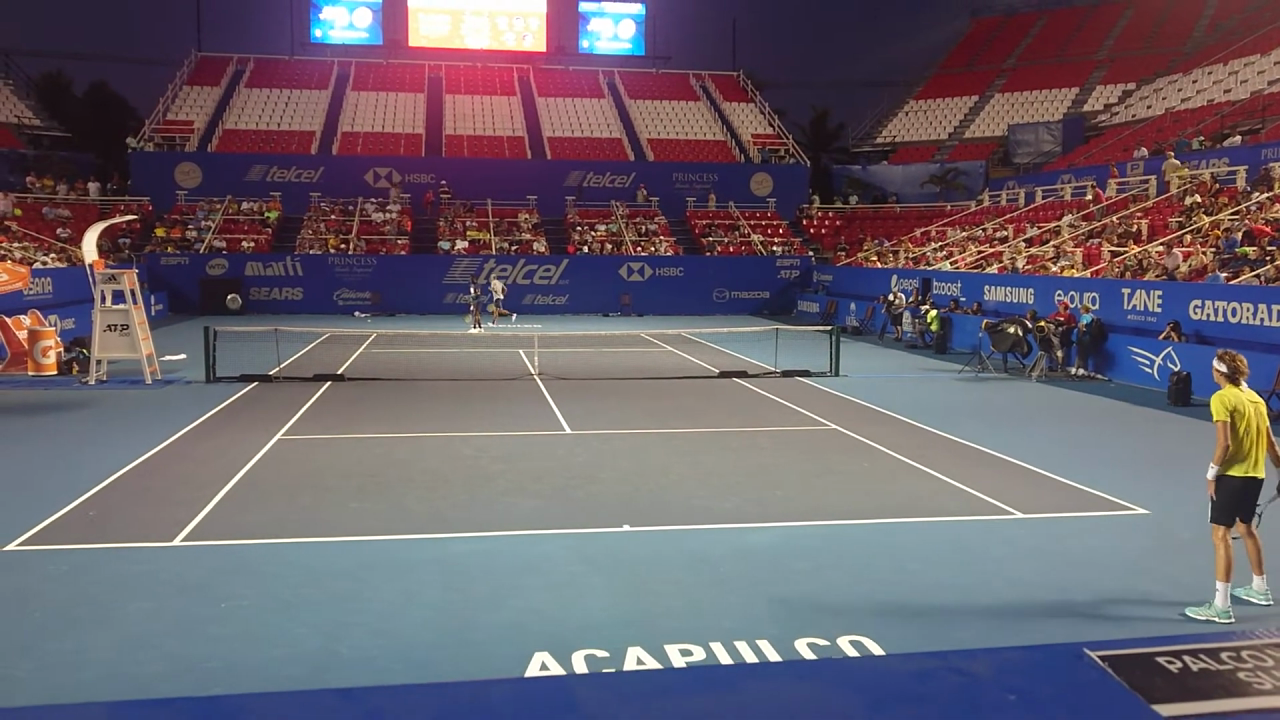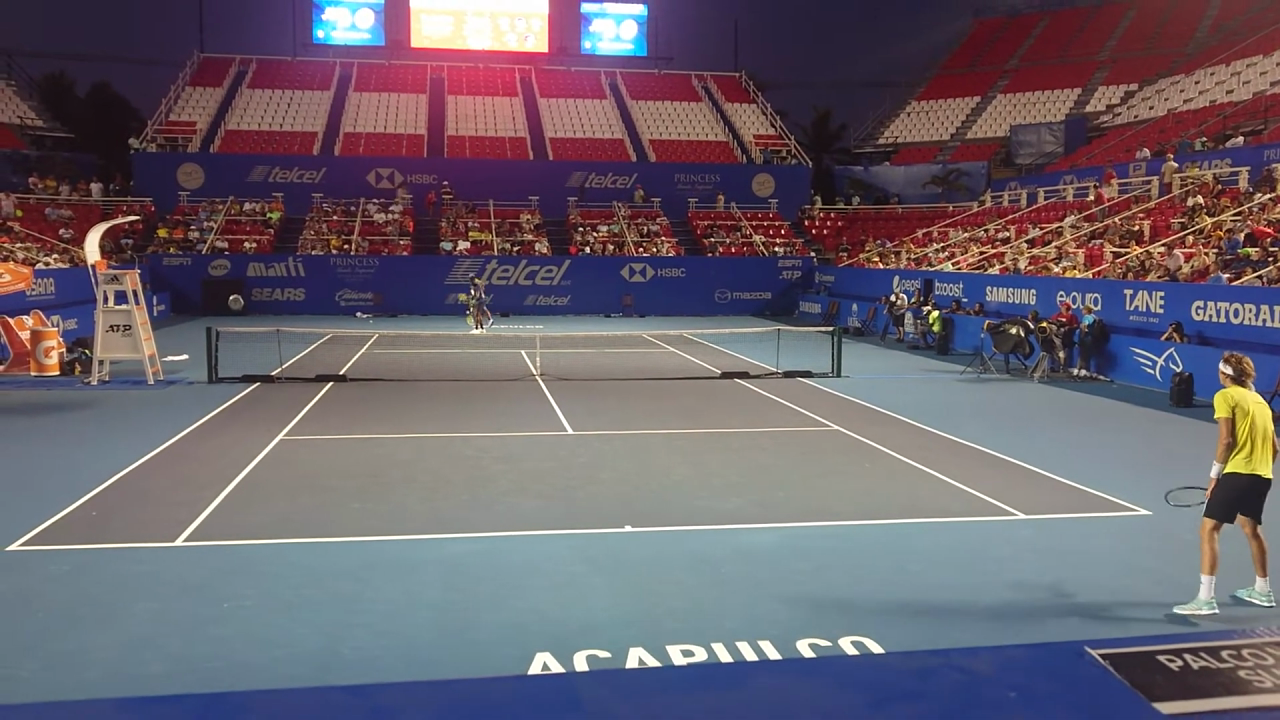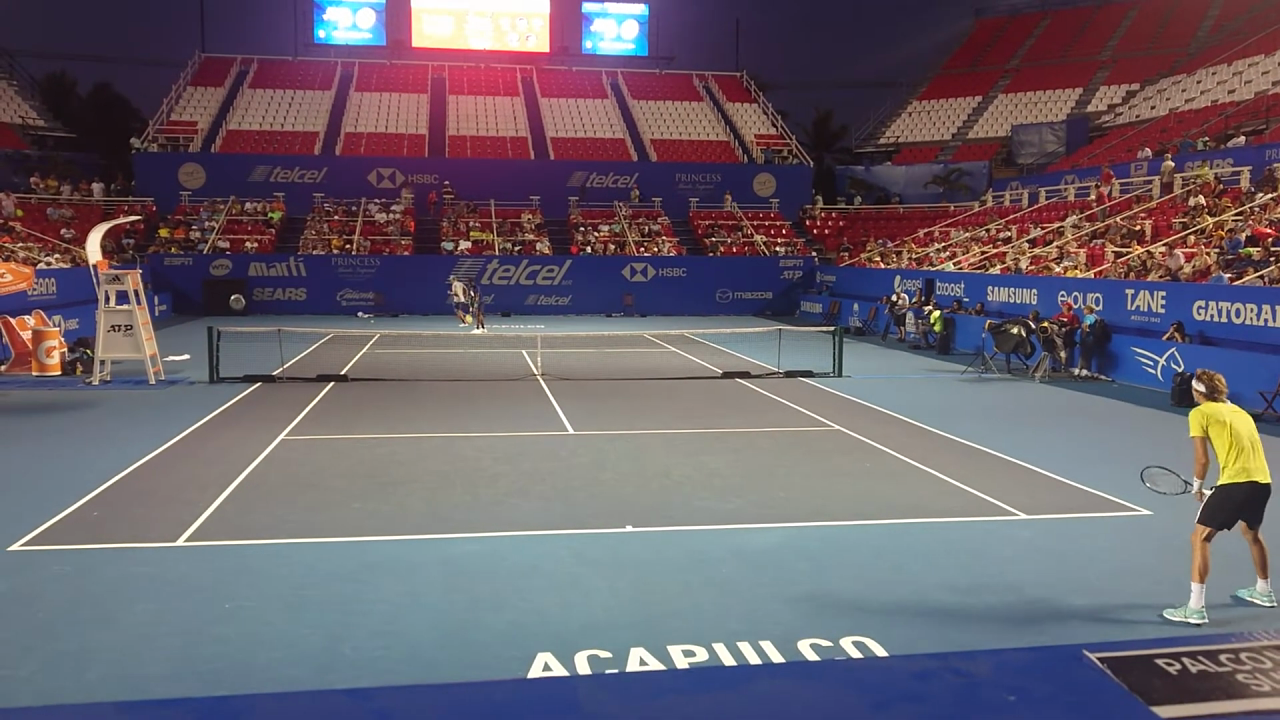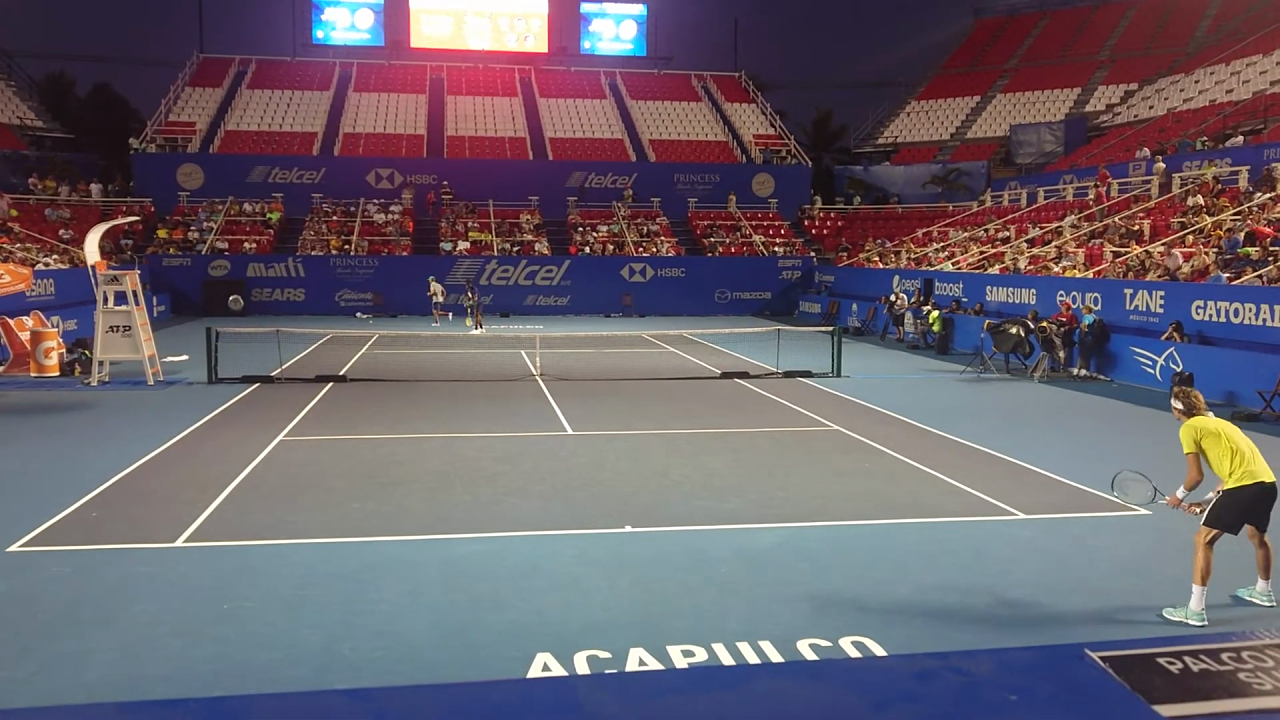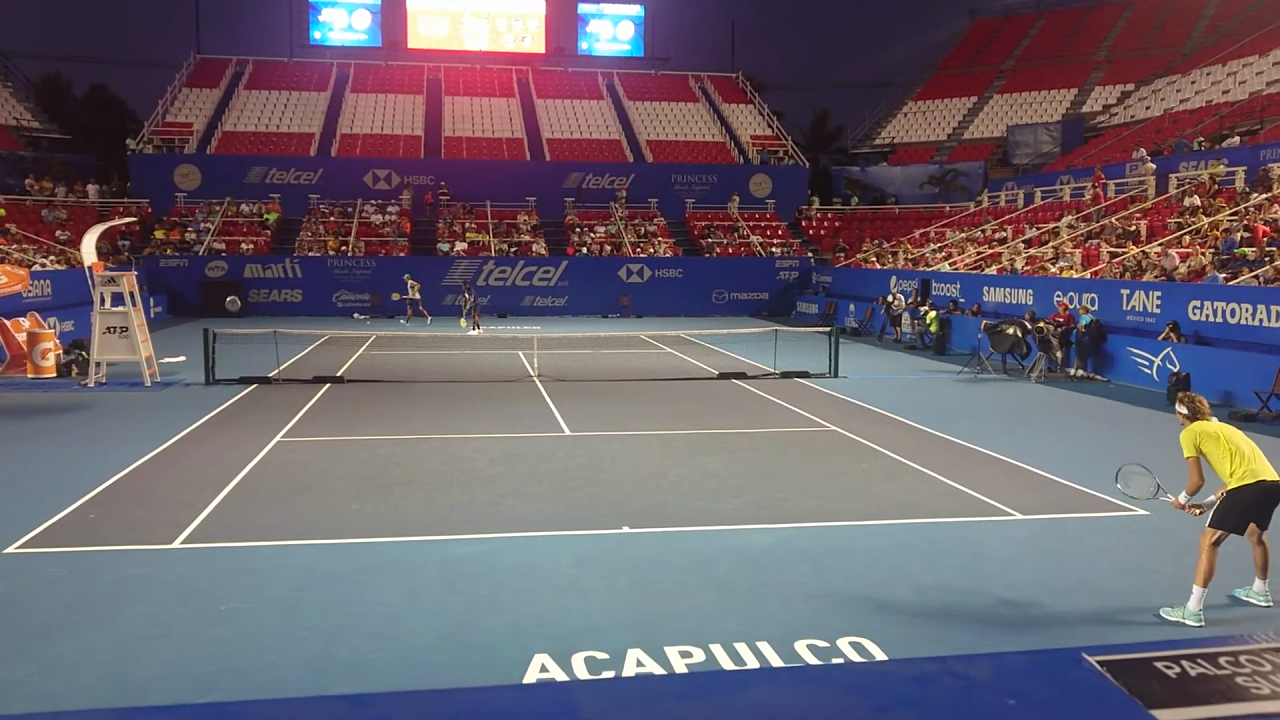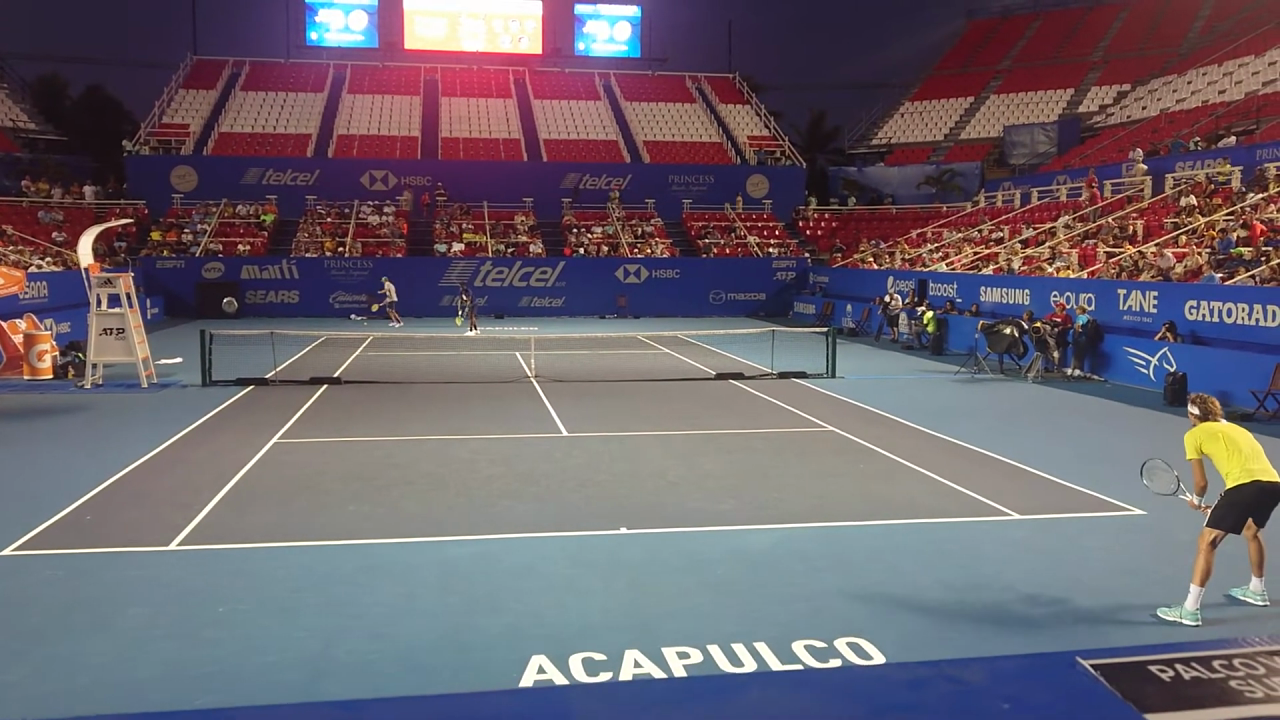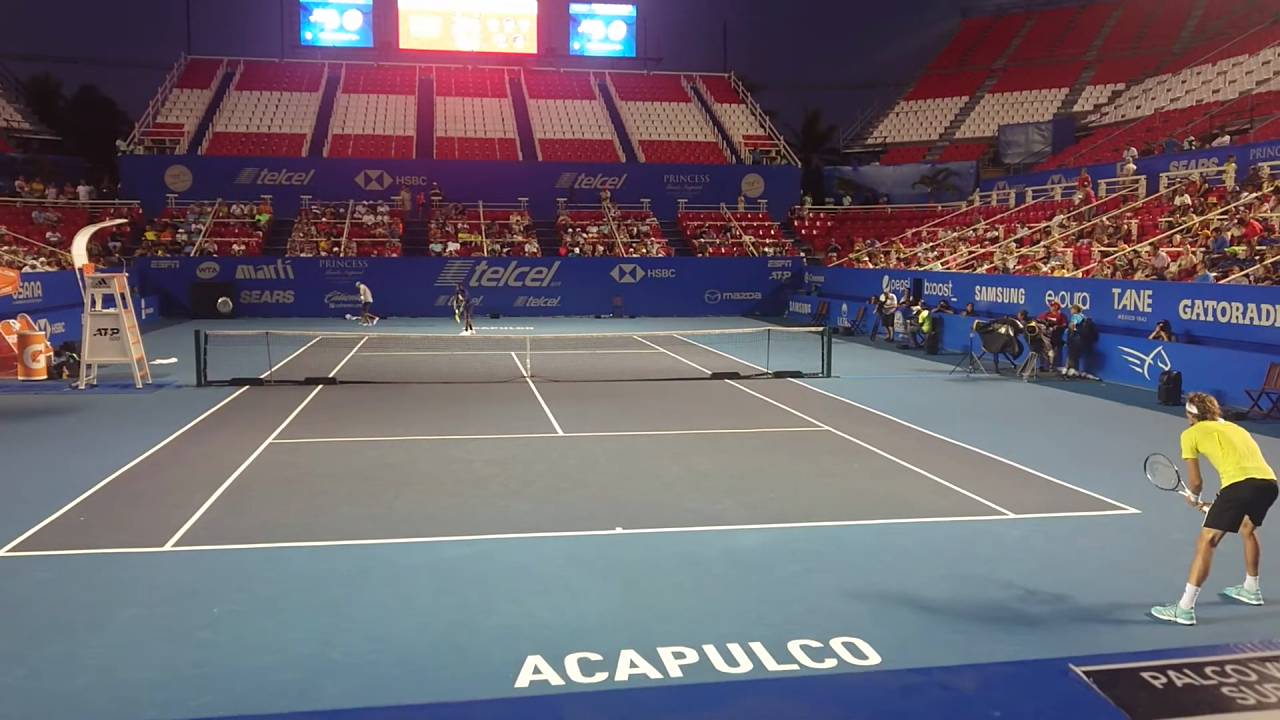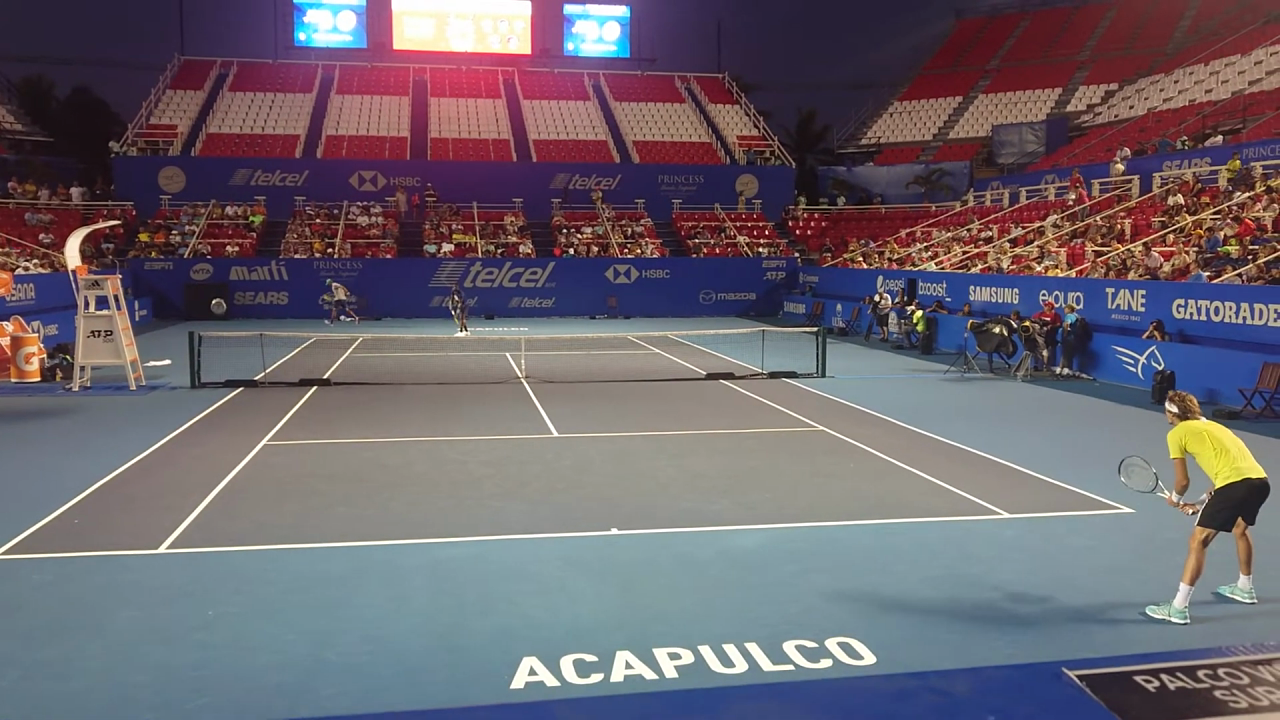
dt=0.3s
person 1, frame 1
left shoulder: (1222, 398)
right shoulder: (1256, 398)
left elbow: (1224, 443)
left wrist: (1211, 475)
left hip: (1232, 475)
right hip: (1255, 476)
left knee: (1221, 536)
right knee: (1245, 528)
left ankle: (1221, 606)
person 1, frame 2
left shoulder: (1225, 396)
left elbow: (1226, 440)
left wrist: (1214, 475)
left hip: (1238, 473)
left knee: (1209, 530)
right knee: (1250, 529)
left ankle: (1205, 598)
person 1, frame 3
left shoulder: (1200, 413)
right shoulder: (1240, 412)
left elbow: (1202, 460)
left wrist: (1197, 487)
left hip: (1235, 482)
right hip: (1263, 481)
left knee: (1200, 537)
right knee: (1251, 534)
left ankle: (1196, 608)
right ankle: (1264, 591)
person 1, frame 4
left shoulder: (1189, 428)
right shoulder: (1220, 423)
left elbow: (1196, 476)
left wrist: (1179, 496)
right wrist: (1205, 504)
left hip: (1245, 486)
left knee: (1203, 540)
right knee: (1257, 536)
left ankle: (1195, 610)
person 1, frame 5
left shoulder: (1189, 433)
right shoulder: (1223, 428)
left elbow: (1197, 480)
left wrist: (1182, 500)
right wrist: (1205, 505)
left hip: (1248, 486)
left knee: (1209, 542)
right knee: (1256, 534)
left ankle: (1193, 610)
right ankle: (1260, 591)
person 1, frame 6
left shoulder: (1194, 435)
right shoulder: (1236, 429)
left elbow: (1201, 482)
left wrist: (1197, 501)
right wrist: (1222, 507)
left hip: (1245, 486)
left knee: (1207, 542)
right knee: (1251, 531)
left ankle: (1190, 610)
right ankle: (1257, 590)
person 1, frame 7
left shoulder: (1190, 434)
right shoulder: (1235, 428)
left elbow: (1196, 481)
left wrist: (1194, 498)
right wrist: (1222, 505)
left hip: (1242, 484)
left knee: (1206, 542)
right knee: (1248, 528)
left ankle: (1185, 608)
right ankle: (1251, 589)
person 1, frame 8
left shoulder: (1177, 433)
right shoulder: (1211, 426)
left elbow: (1182, 481)
left wrist: (1176, 499)
right wrist: (1200, 503)
left hip: (1235, 484)
right hip: (1259, 481)
left knee: (1198, 541)
right knee: (1239, 529)
left ankle: (1179, 608)
right ankle: (1245, 588)
